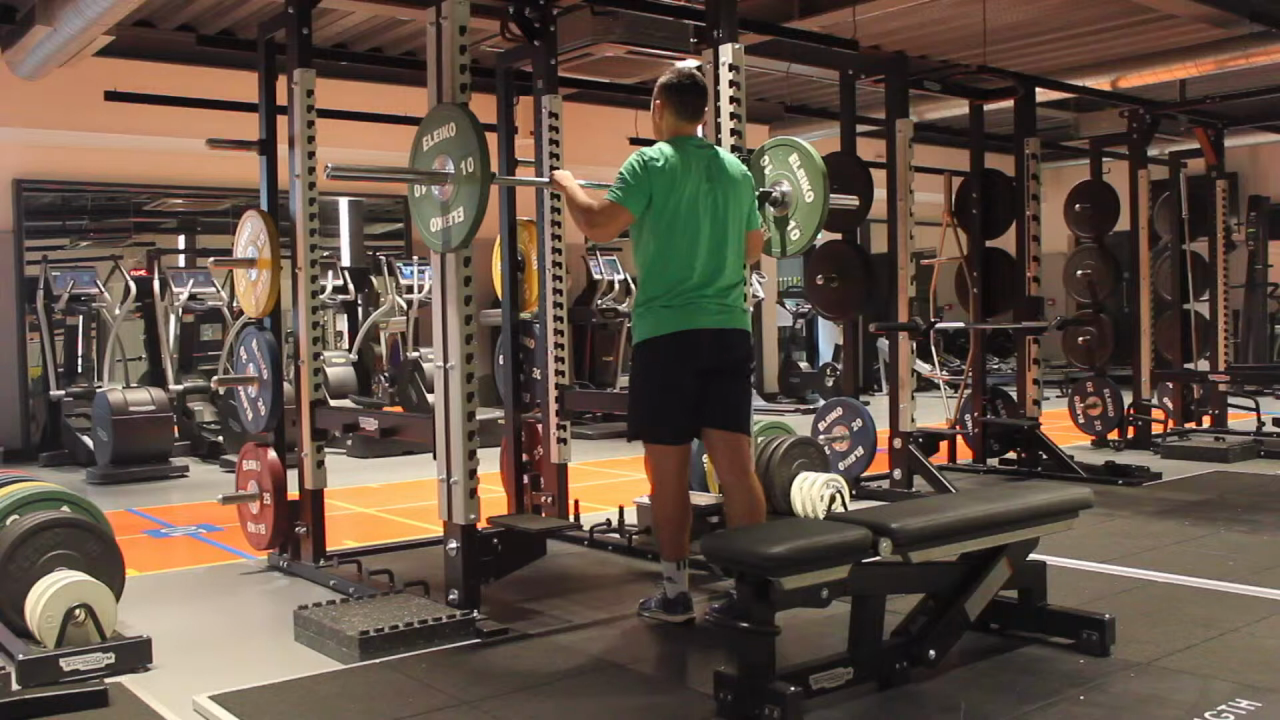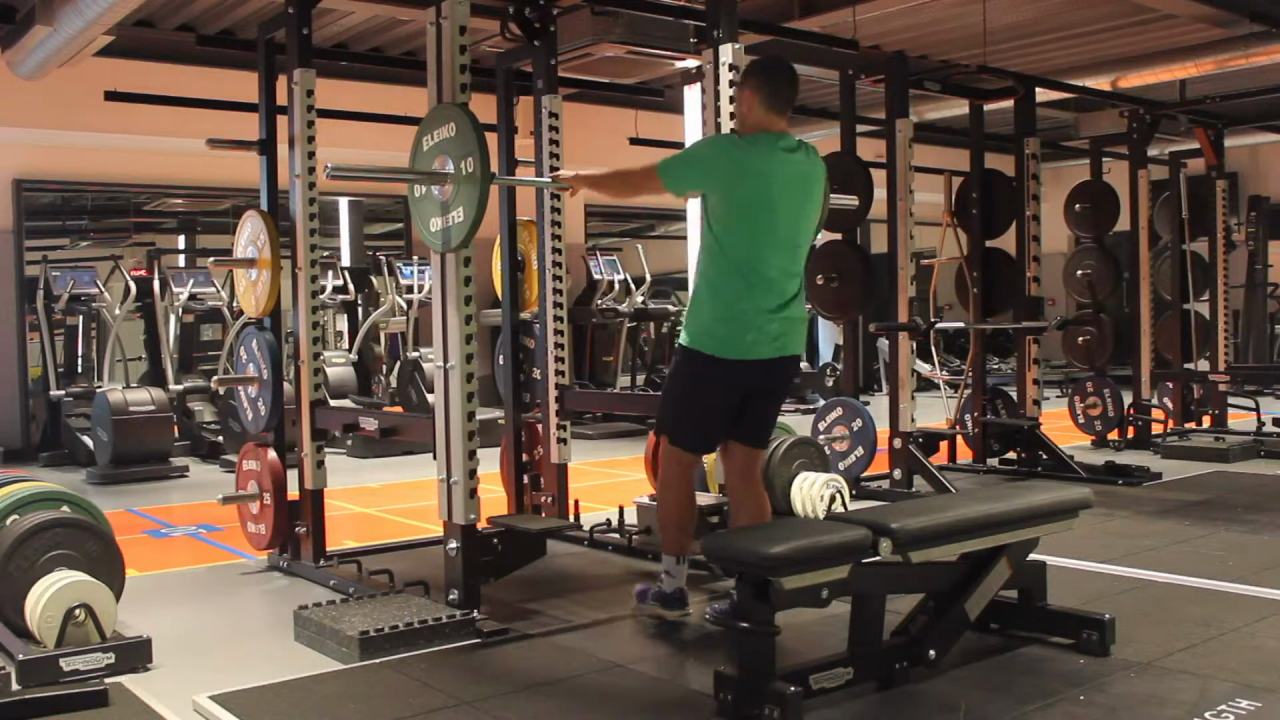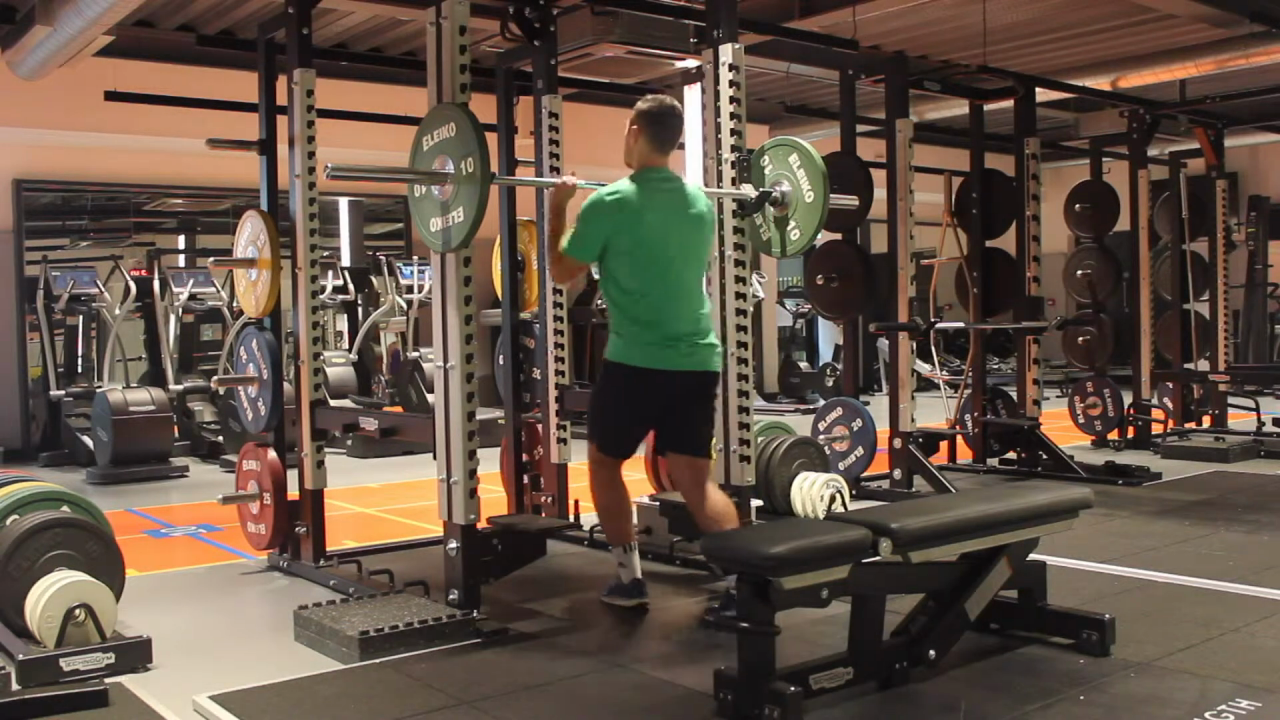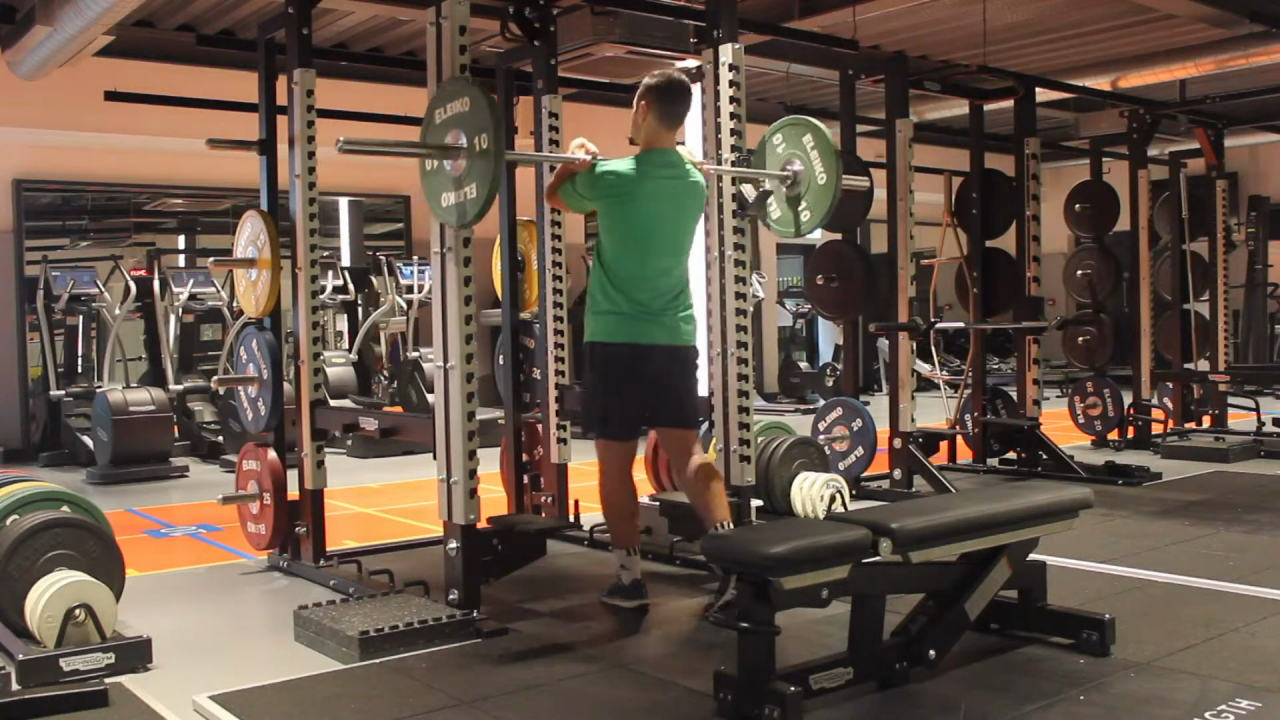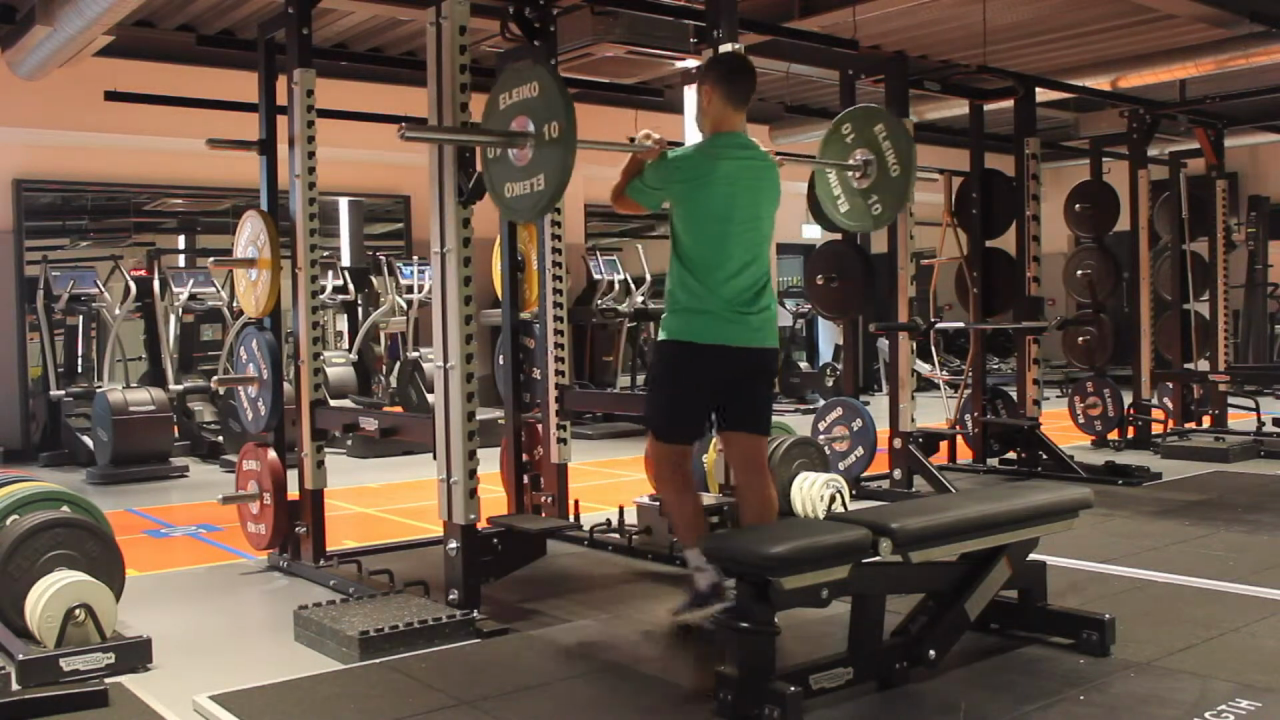
dt=0.7s
person 1, frame 1
left shoulder: (650, 162)
right shoulder: (737, 170)
left elbow: (598, 226)
left wrist: (567, 184)
left hip: (668, 334)
right hip: (730, 332)
left knee: (668, 469)
right knee: (735, 463)
left ankle: (675, 593)
person 1, frame 2
left shoulder: (725, 154)
right shoulder: (814, 166)
left elbow: (635, 181)
left wrist: (579, 178)
left hip: (717, 344)
right hip: (779, 348)
left knee: (676, 463)
right knee: (745, 470)
left ankle: (671, 588)
person 1, frame 3
left shoulder: (610, 202)
right shoulder: (701, 202)
left elbow: (563, 271)
left wrist: (559, 208)
left hip: (634, 362)
right hip: (697, 362)
left knee: (604, 465)
right knee: (695, 479)
left ankle: (629, 578)
person 1, frame 4
left shoulder: (612, 177)
right shoulder: (695, 182)
left elbow: (556, 198)
left wrist: (574, 161)
right wrist: (686, 161)
left hip: (617, 340)
right hip: (676, 340)
left knee: (616, 462)
right knee: (688, 454)
left ankle: (629, 579)
person 1, frame 5
left shoulder: (684, 163)
right shoulder: (768, 169)
left elbow: (623, 199)
left wrist: (643, 155)
left hip: (693, 337)
right hip: (756, 339)
left knee: (667, 459)
right knee: (750, 465)
left ankle: (706, 576)
